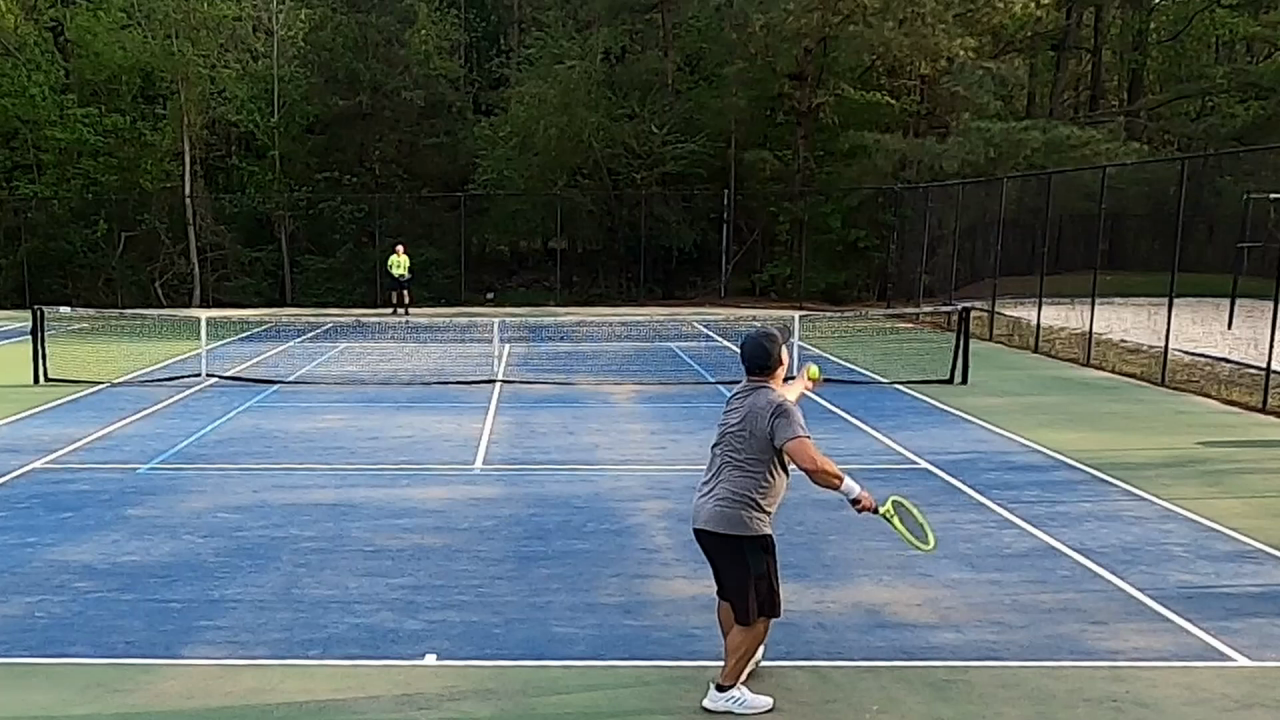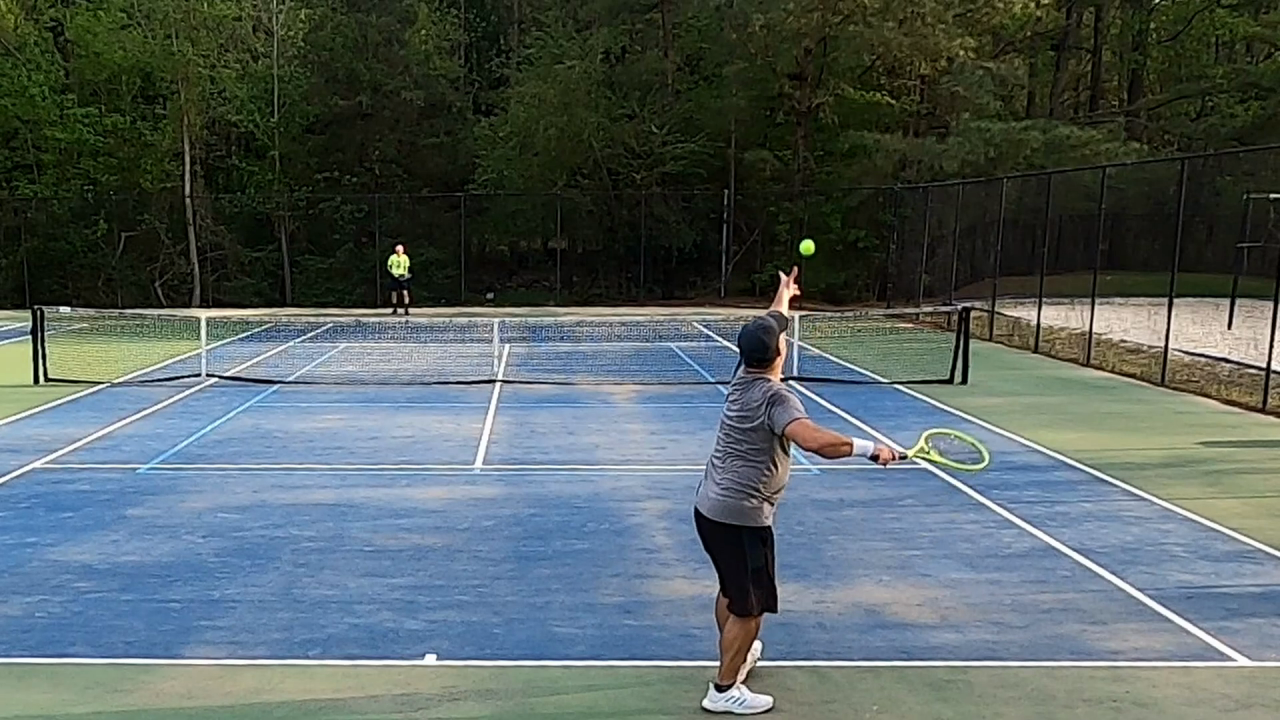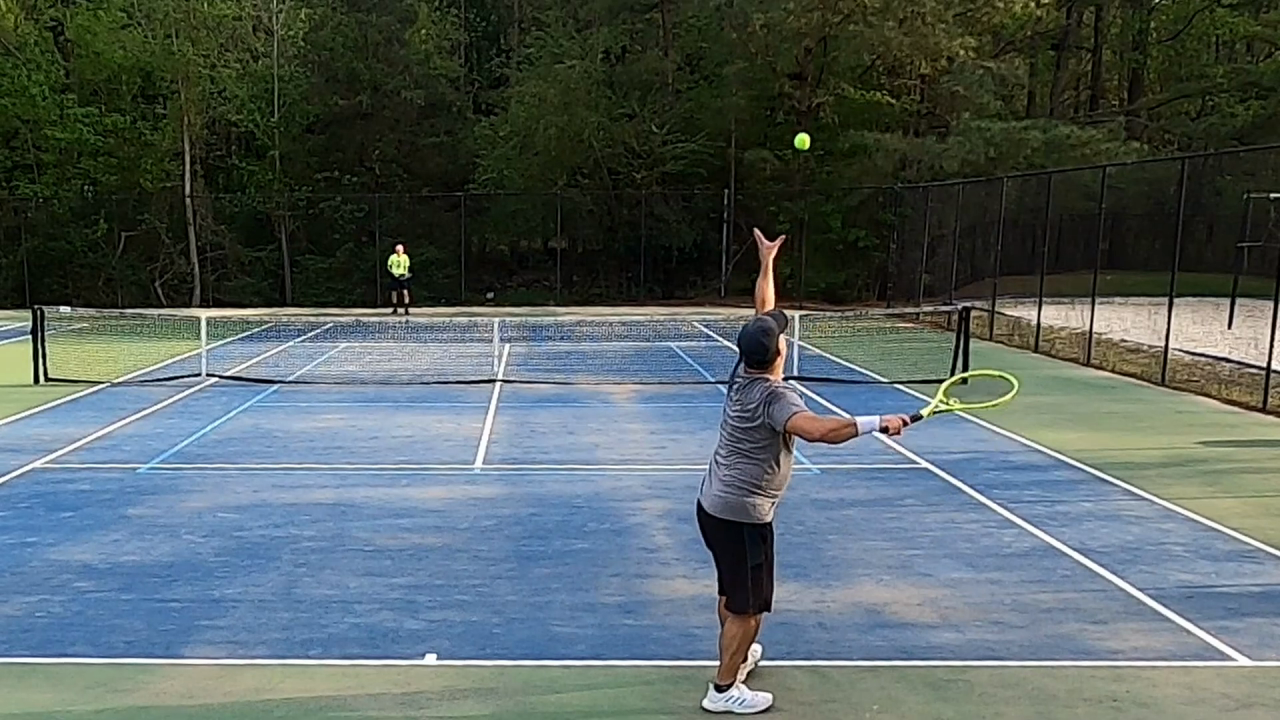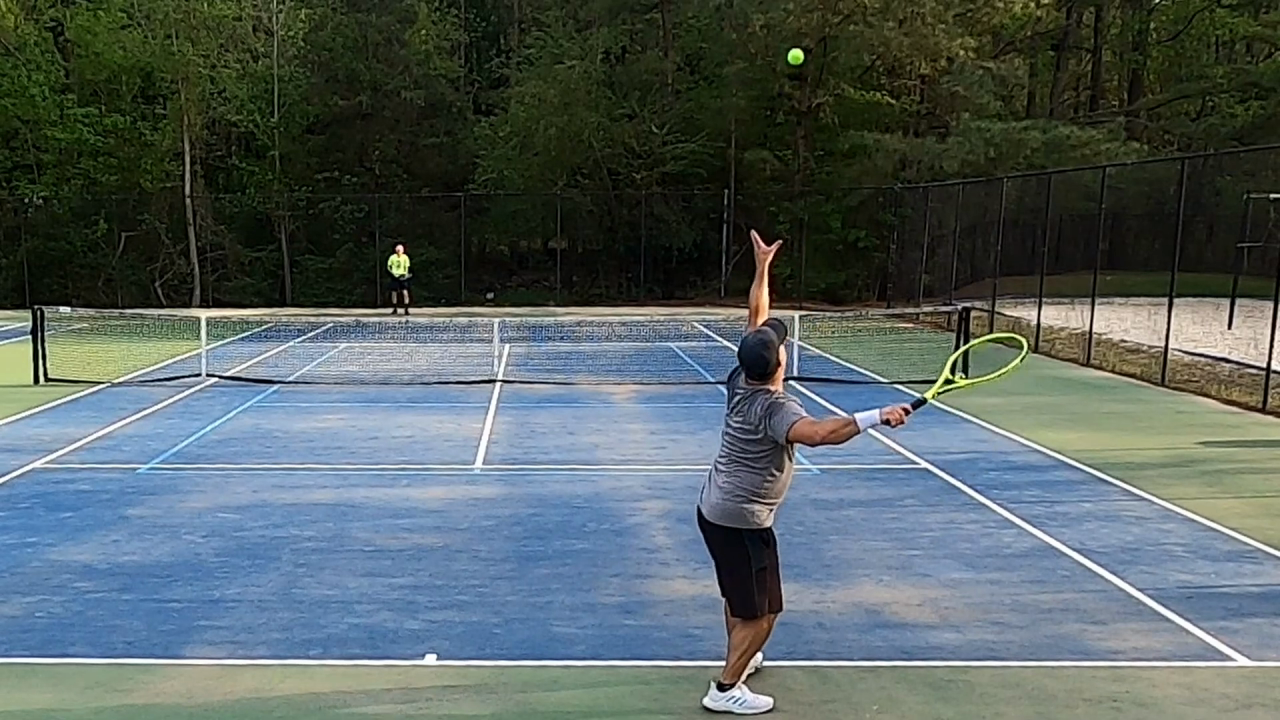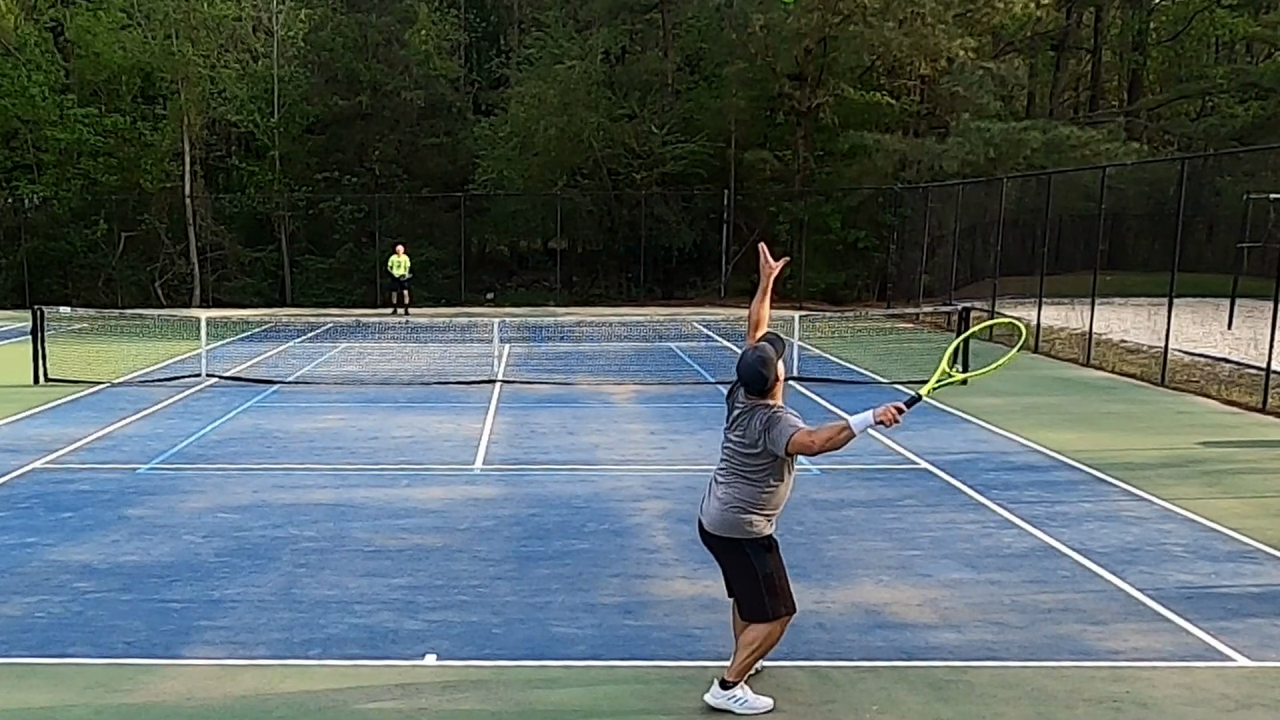
dt=1s
person 1, frame 1
left shoulder: (741, 394)
right shoulder: (779, 408)
right elbow: (811, 463)
left wrist: (799, 386)
right wrist: (853, 490)
left hip: (707, 516)
right hip: (740, 524)
left knee: (733, 595)
right knee: (757, 612)
left ankle: (738, 658)
right ankle: (725, 690)
person 1, frame 2
left shoulder: (744, 375)
right shoulder: (776, 396)
left elbow: (765, 328)
right elbow: (815, 440)
left wrist: (783, 294)
right wrist: (870, 448)
left hip: (710, 506)
right hip: (741, 516)
left knee: (731, 593)
right knee: (749, 607)
left ankle: (736, 655)
right ankle: (724, 689)
person 1, frame 3
left shoulder: (743, 372)
right shoulder: (776, 397)
left elbow: (762, 313)
right elbow: (819, 429)
left wrist: (767, 262)
right wrist: (877, 422)
left hip: (714, 504)
right hip: (742, 514)
left knee: (733, 595)
right knee: (747, 608)
left ankle: (737, 657)
right ankle: (724, 689)
person 1, frame 4
left shoulder: (741, 381)
right shoulder: (775, 408)
left elbow: (755, 321)
right elbow: (817, 433)
left wrist: (762, 266)
right wrist: (875, 417)
left hip: (714, 509)
right hip: (741, 521)
left knee: (739, 596)
right knee: (760, 612)
left ankle: (740, 659)
right ankle: (725, 688)
person 1, frame 5
left shoulder: (741, 394)
right shoulder: (774, 421)
left elbow: (754, 334)
right elbow: (813, 442)
left wrist: (766, 281)
right wrist: (869, 419)
left hip: (716, 519)
right hip: (741, 530)
left knee: (748, 595)
right knee: (774, 615)
left ankle: (743, 658)
right ankle: (728, 686)
